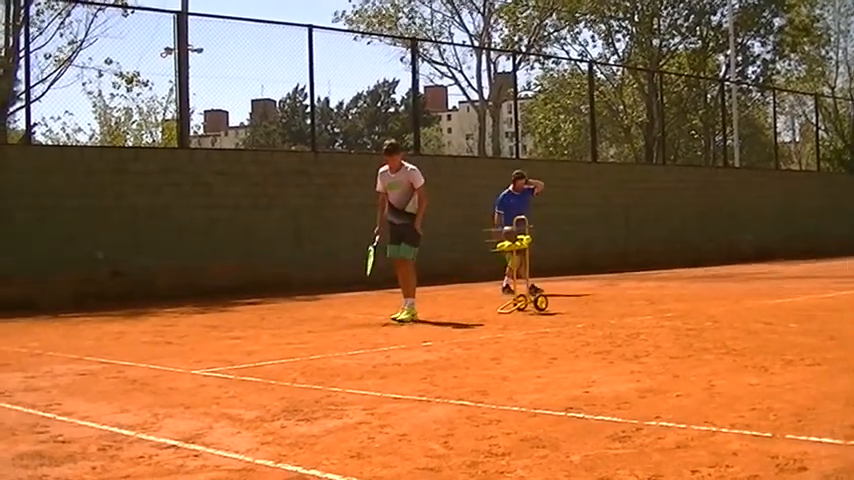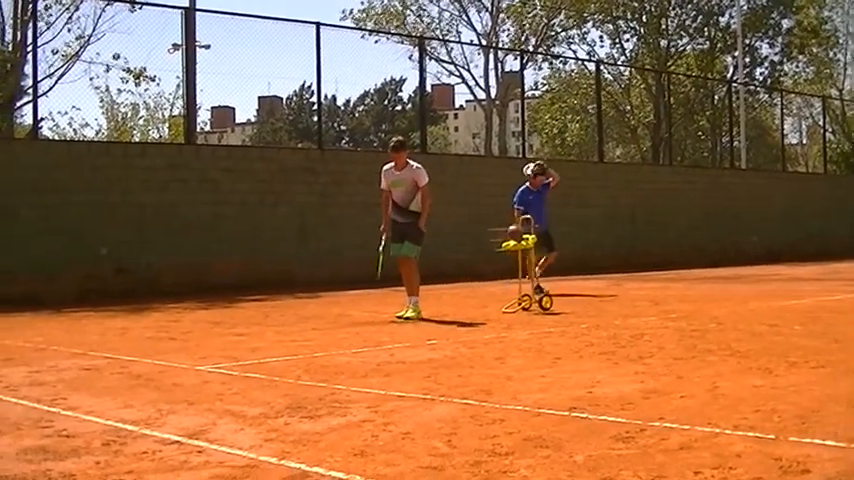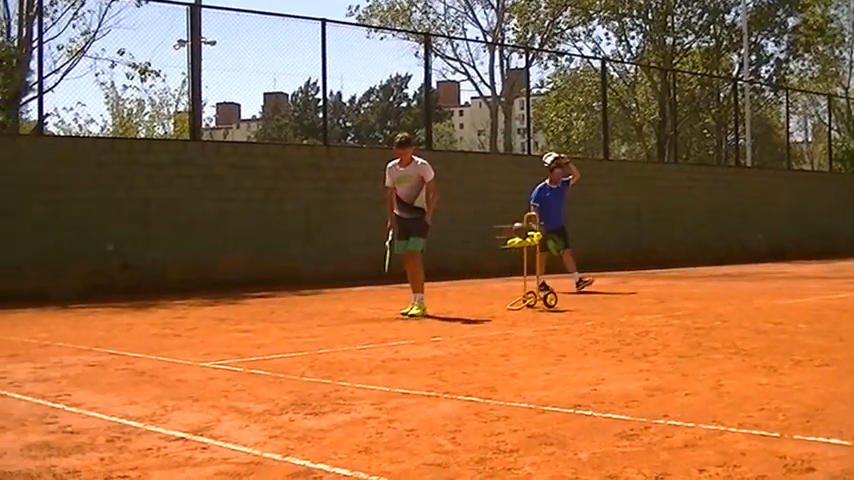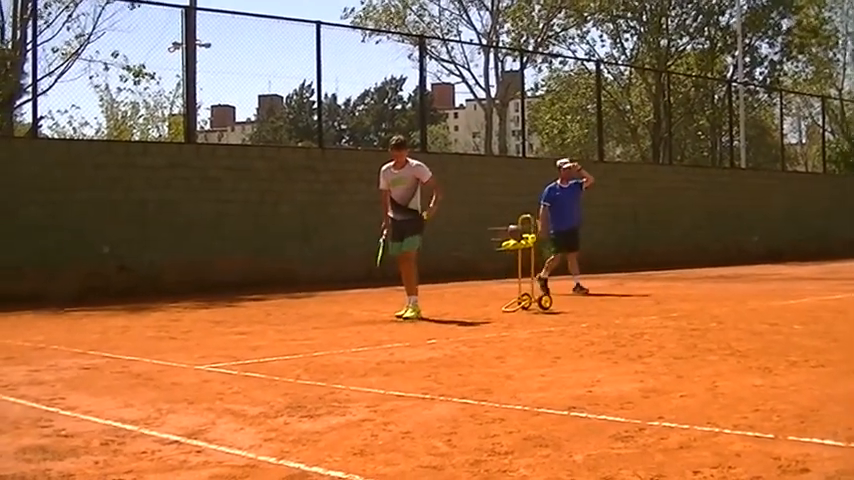
dt=0.3s
person 1, frame 1
left shoulder: (411, 172)
right shoulder: (382, 173)
left elbow: (423, 198)
left wrist: (417, 222)
right wrist: (379, 224)
left hip: (410, 223)
right hip: (394, 224)
left knee: (407, 263)
right knee: (399, 265)
left ankle: (411, 307)
right ankle: (406, 306)
person 1, frame 2
left shoulder: (417, 170)
right shoulder: (386, 171)
left elbow: (426, 197)
left wrist: (422, 221)
right wrist: (385, 222)
left hip: (414, 222)
right hip: (397, 222)
left knee: (409, 262)
right knee: (402, 264)
left ankle: (415, 306)
right ankle: (410, 304)
person 1, frame 3
left shoulder: (422, 166)
right shoulder: (391, 168)
left elbow: (433, 192)
left wrist: (429, 215)
right wrist: (390, 219)
left hip: (418, 217)
right hip: (401, 218)
left knee: (414, 258)
right knee: (407, 261)
left ankle: (420, 303)
right ankle: (415, 302)
person 1, frame 4
left shoulder: (417, 167)
right shoulder: (385, 171)
left elbow: (436, 188)
left wrist: (433, 206)
right wrist: (385, 220)
left hip: (413, 219)
right hip: (396, 221)
left knee: (408, 259)
right knee: (402, 263)
left ankle: (414, 304)
right ankle: (410, 304)
person 2, frame 1
left shoulder: (526, 192)
right shoulder: (504, 197)
left elbow: (541, 186)
right elbow: (498, 217)
left wrist: (528, 180)
right hip: (511, 234)
left knee: (519, 259)
right knee: (519, 258)
left ankle: (506, 285)
right ankle: (529, 285)
person 2, frame 2
left shoulder: (543, 188)
right shoulder: (522, 193)
left elbow: (556, 178)
right elbow: (517, 214)
left wrist: (545, 168)
left hip: (543, 229)
left knee: (552, 254)
left ankle: (535, 274)
right ankle: (535, 284)
person 2, frame 3
left shoulder: (562, 185)
right shoulder: (540, 190)
left elbow: (577, 175)
right elbow: (534, 210)
left wrist: (567, 163)
left hip: (559, 228)
right hip: (545, 229)
left knee: (567, 252)
right knee: (542, 255)
left ankle: (578, 280)
right ankle: (540, 282)
person 2, frame 4
left shoulder: (575, 186)
right shoulder: (551, 189)
left elbow: (591, 180)
right elbow: (543, 209)
left wrist: (579, 169)
right wrist: (542, 227)
left hip: (573, 228)
right hip: (557, 230)
left knee: (573, 255)
right knee: (557, 256)
left ankle: (577, 284)
right ankle: (543, 276)
